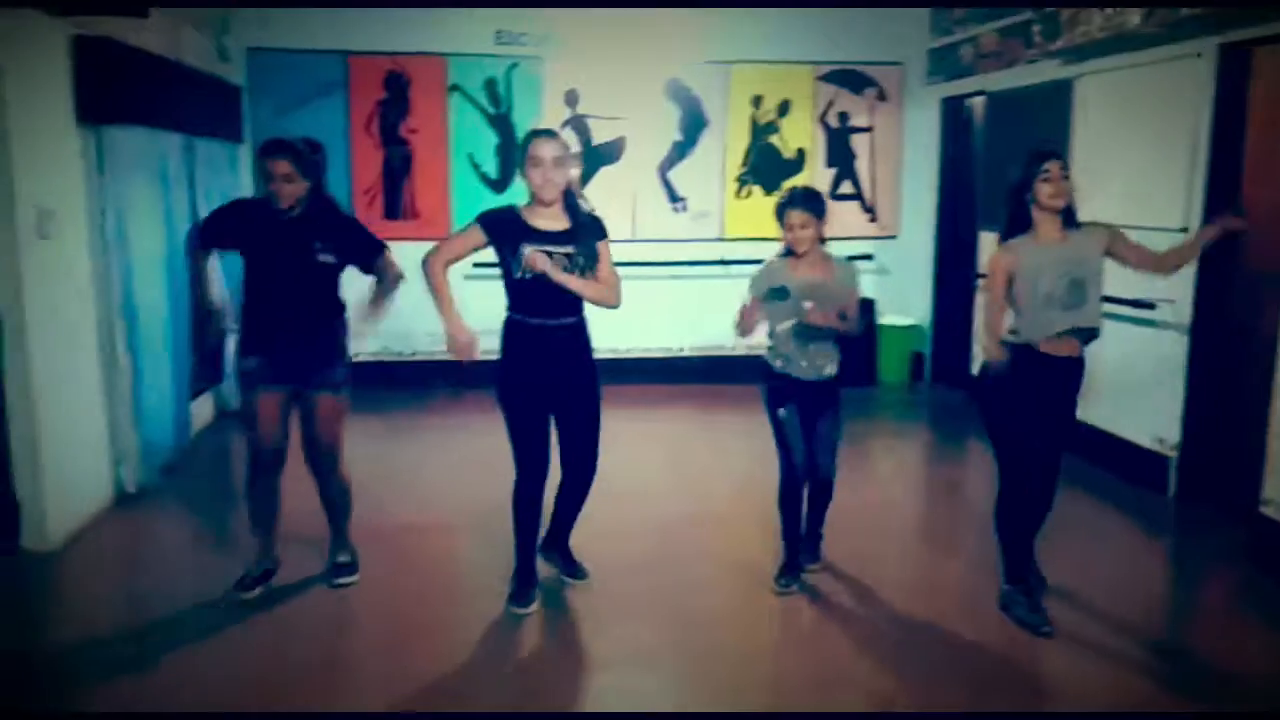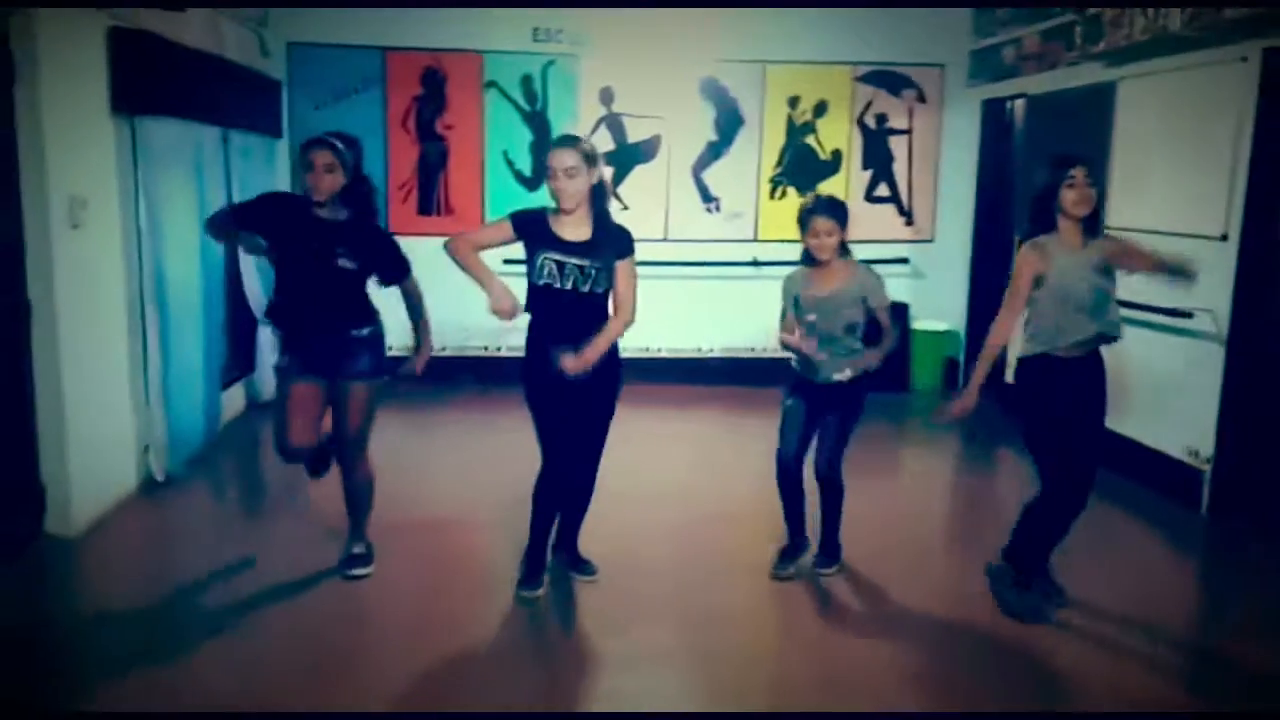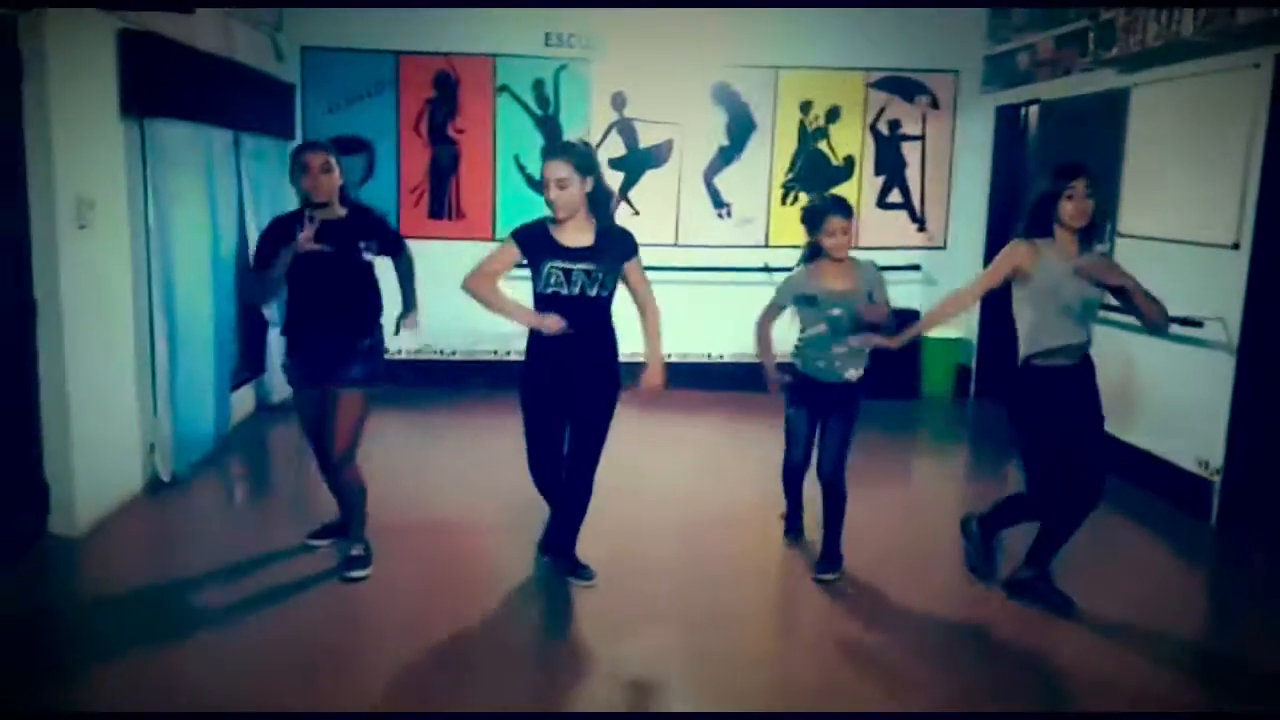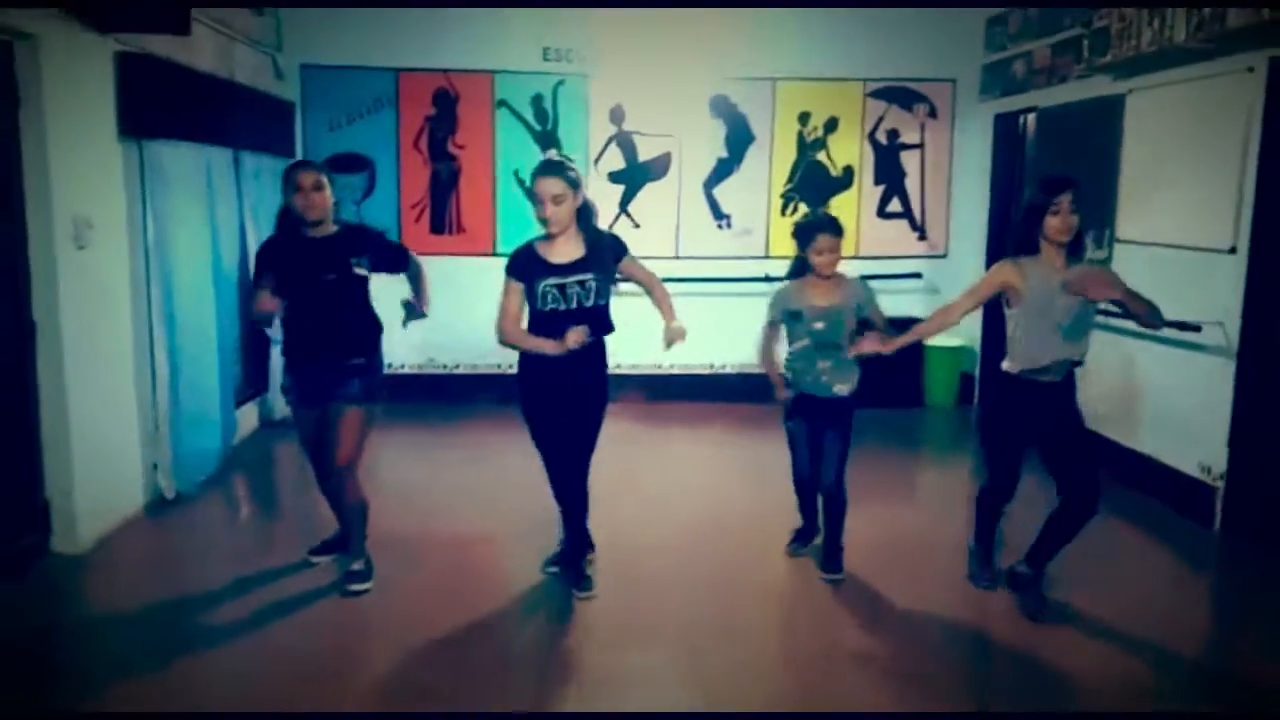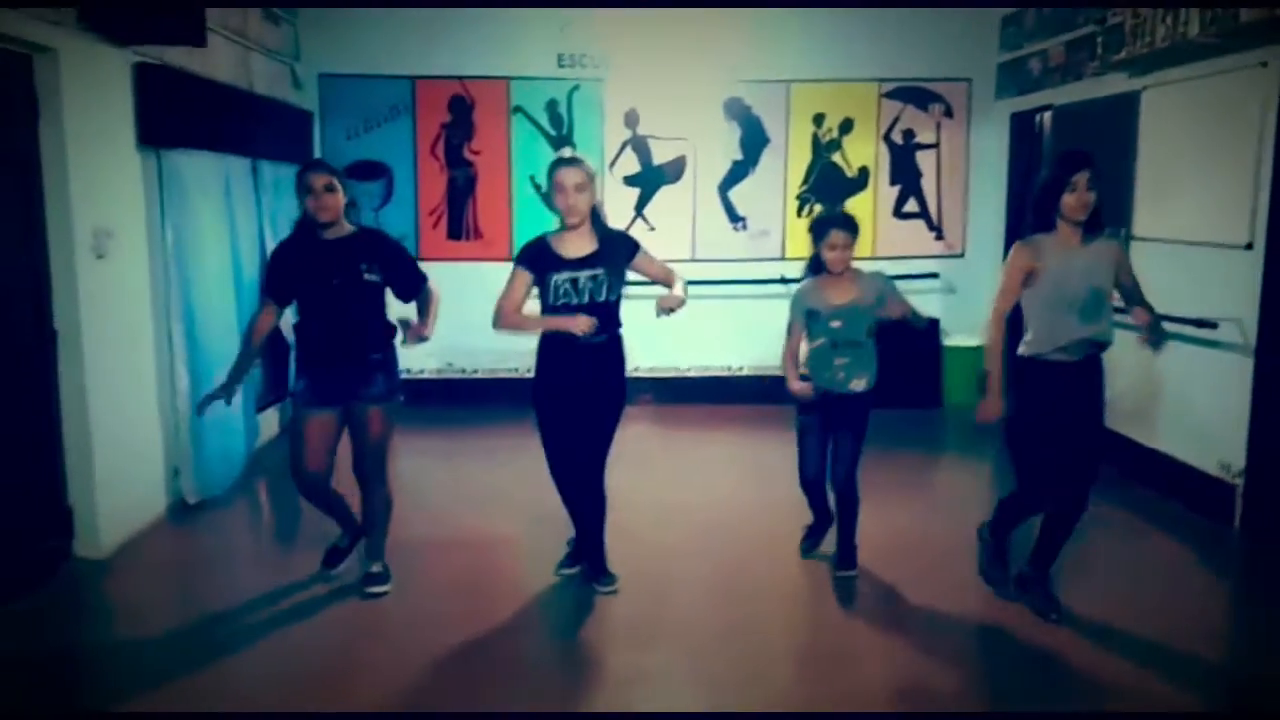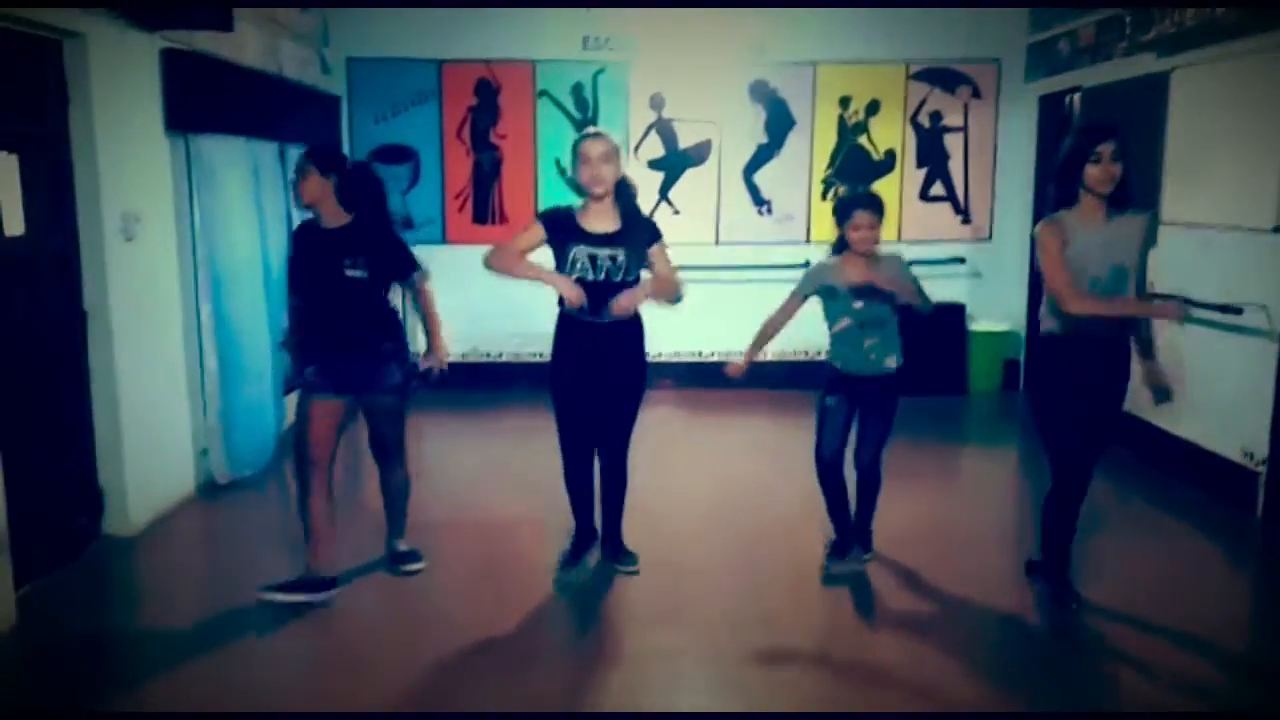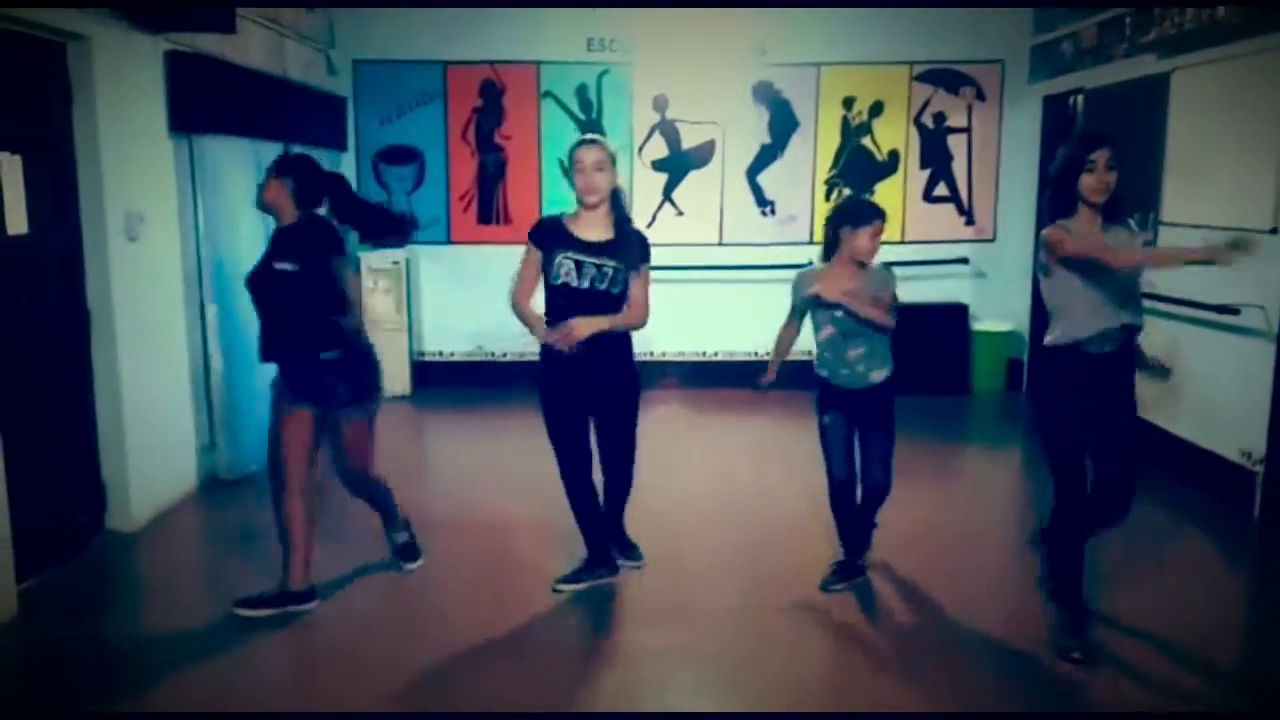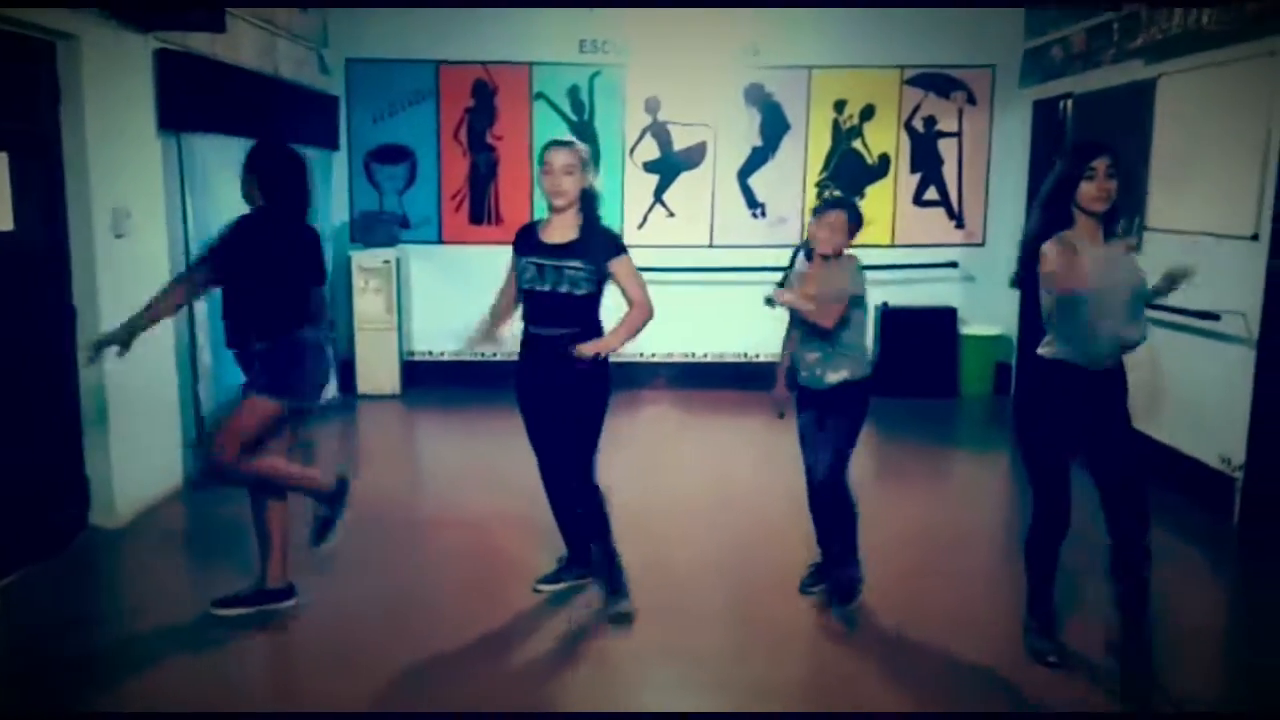
dt=0.2s
person 1, frame 1
left shoulder: (1097, 238)
right shoulder: (1010, 253)
left elbow: (1162, 264)
right elbow: (991, 319)
left wrist: (1214, 231)
right wrist: (993, 346)
left hip: (1064, 371)
right hip: (1014, 370)
left knee: (1045, 479)
right knee: (1018, 480)
left ankle: (1023, 554)
right ankle: (1016, 586)
person 1, frame 2
left shoulder: (1108, 247)
right shoulder: (1036, 252)
left elbow: (1184, 274)
right elbow: (1004, 323)
left wrist: (1147, 262)
right wrist: (972, 388)
left hip: (1088, 375)
right hip: (1044, 376)
left knee: (1079, 486)
right knee: (1062, 485)
left ankle: (1034, 567)
right ankle: (1011, 570)
person 1, frame 3
left shoulder: (1101, 263)
right shoulder: (1025, 252)
left elbow: (1159, 321)
right elbow: (965, 297)
left wrist: (1123, 282)
right wrist: (905, 336)
left hip: (1080, 382)
right hip: (1036, 383)
left knee: (1088, 490)
right knee: (1048, 496)
left ankle: (1033, 572)
right ankle: (981, 527)
person 1, frame 4
left shoulder: (1094, 275)
right shoulder: (1014, 271)
left elbow: (1154, 319)
right elbow: (955, 311)
left wrist: (1118, 294)
right wrist: (893, 344)
left hip: (1060, 396)
right hip: (1015, 394)
left knee: (1084, 495)
right knee: (1001, 487)
left ankle: (1027, 571)
right ankle: (982, 549)
person 1, frame 5
left shoulder: (1111, 251)
right shoulder: (1029, 251)
left elbow: (1137, 302)
right elbow: (998, 320)
left wrist: (1149, 321)
right wrist: (995, 389)
left hip: (1086, 379)
right hip: (1035, 378)
left knee: (1075, 491)
right knee: (1038, 488)
left ankle: (1034, 574)
right ankle: (993, 534)
person 1, frame 6
left shoulder: (1138, 225)
right shoulder: (1053, 230)
left elbow: (1135, 297)
right elbow: (1069, 301)
left wrist: (1150, 359)
right wrist: (1152, 309)
left hip: (1109, 361)
right hip: (1062, 359)
left knee: (1079, 475)
right knee: (1068, 476)
left ankle: (1050, 564)
right ankle: (1054, 572)
person 1, frame 7
left shoulder: (1125, 232)
right shoulder: (1056, 236)
right elbow: (1116, 257)
left wrist: (1135, 353)
right wrist: (1206, 255)
left hip: (1115, 373)
right hip: (1066, 372)
left knee: (1116, 498)
right knee: (1075, 496)
left ankle: (1053, 540)
right ankle: (1068, 612)
person 1, frame 8
left shoulder: (1124, 251)
right shoulder: (1058, 247)
right elbow: (1063, 279)
left wrist: (1162, 288)
right wrist: (1068, 283)
left hip: (1107, 392)
right hip: (1050, 389)
left knee: (1132, 520)
right knee: (1053, 515)
left ankle: (1135, 644)
right ankle: (1039, 619)
person 2, frame 1
left shoulder: (589, 226)
right shoulder: (502, 221)
left elbow: (612, 295)
right elbow: (434, 260)
left wrist: (558, 273)
right wrist: (452, 320)
left hip: (575, 356)
right hip: (522, 357)
left knee: (582, 465)
right knee: (532, 469)
left ankle: (556, 545)
right ankle: (524, 571)
person 2, frame 2
left shoulder: (615, 237)
right shoulder: (531, 224)
left elbow: (624, 312)
right elbow: (458, 243)
left wrist: (586, 358)
right wrist: (494, 287)
left hip: (597, 363)
right hip: (544, 358)
left knee: (586, 463)
right knee: (557, 461)
left ankle: (568, 545)
right ankle: (535, 555)
person 2, frame 3
left shoulder: (618, 240)
right shoulder: (533, 235)
left elbow: (645, 301)
right elbow: (474, 281)
left wrist: (654, 360)
right wrist: (529, 317)
left hip: (597, 364)
right hip: (545, 363)
left knee: (582, 464)
right knee: (543, 462)
left ankle: (564, 548)
right ankle: (558, 521)
person 2, frame 4
left shoulder: (606, 247)
right shoulder: (524, 260)
left elbow: (650, 282)
right elbow: (507, 332)
left wrist: (670, 319)
right wrist: (556, 346)
left hip: (589, 374)
right hip: (540, 376)
left knee: (574, 468)
right knee: (557, 466)
left ankle: (573, 554)
right ankle: (577, 542)
person 2, frame 5
left shoulder: (618, 245)
right shoulder: (535, 253)
left elbow: (672, 279)
right elbow: (503, 317)
left wrist: (674, 294)
right wrist: (561, 321)
left hip: (605, 372)
right hip: (554, 375)
left knee: (590, 467)
right knee: (563, 467)
left ankle: (593, 554)
right ankle: (584, 539)
person 2, frame 6
left shoulder: (640, 228)
right shoulder: (557, 221)
left elbow: (673, 289)
right elbow: (496, 259)
left wrist: (644, 291)
right wrist: (552, 276)
left hip: (623, 353)
right hip: (573, 352)
left knee: (613, 451)
right knee: (576, 451)
left ankle: (613, 539)
right ankle: (584, 533)
person 2, frame 7
left shoulder: (632, 242)
right shoulder: (547, 231)
left elbow: (637, 315)
right elbow: (520, 297)
left wrist: (597, 323)
right wrist: (543, 331)
left hip: (613, 367)
right hip: (559, 366)
left knee: (619, 463)
right knee: (573, 466)
left ankle: (616, 532)
right ankle: (599, 557)
person 2, frame 8
left shoulder: (602, 240)
right shoulder: (526, 237)
left elbow: (642, 307)
right elbow: (509, 296)
left wrist: (608, 343)
right wrist: (489, 325)
left hip: (584, 373)
right hip: (535, 370)
left knee: (578, 475)
right knee: (552, 471)
left ankle: (610, 572)
right ankle: (578, 558)
person 3, frame 1
left shoulder: (333, 224)
right shoulder: (242, 216)
left elbow: (390, 270)
right elbow: (198, 242)
left wrist: (376, 301)
left hip: (322, 353)
right hip: (264, 353)
left knee: (325, 459)
right knee: (265, 459)
left ankle: (342, 548)
right ankle: (266, 557)
person 3, frame 2
left shoulder: (366, 233)
right shoulder: (279, 211)
left elbow: (407, 286)
right elbow: (217, 223)
left wrist: (423, 342)
right wrist: (245, 241)
left hip: (357, 347)
right hip: (302, 350)
left knee: (352, 450)
right knee: (294, 445)
left ankle: (359, 540)
right ankle: (319, 451)
person 3, frame 3
left shoulder: (367, 224)
right shoulder: (283, 231)
left elbow: (401, 254)
right elbow: (263, 293)
left wrist: (410, 306)
right wrist: (291, 253)
left hip: (356, 353)
right hip: (304, 352)
left knee: (340, 455)
right knee: (321, 449)
left ankle: (357, 540)
right ankle: (347, 517)
person 3, frame 4
left shoulder: (362, 240)
right shoulder: (277, 251)
left elbow: (409, 263)
right elbow: (265, 314)
left wrist: (420, 300)
right wrist: (263, 307)
left hip: (354, 369)
right hip: (303, 370)
left knee: (341, 469)
right knee: (321, 466)
left ankle: (358, 554)
right ankle: (347, 532)
person 3, frame 5
left shoulder: (378, 246)
right shoulder: (292, 253)
left elbow: (423, 290)
right elbow: (267, 315)
left wrist: (424, 324)
right wrist: (237, 374)
left hip: (372, 371)
right hip: (316, 374)
left knee: (371, 471)
right knee: (308, 476)
left ankle: (375, 559)
right ankle: (349, 527)
person 3, frame 6
left shoulder: (373, 234)
right shoulder: (303, 238)
left elbow: (417, 284)
left wrist: (436, 342)
right wrist: (297, 341)
left hip: (380, 360)
right hip: (325, 366)
left knee: (389, 457)
right knee: (310, 463)
left ankle: (398, 541)
right ankle: (317, 573)
person 3, frame 7
left shoulder: (315, 232)
right shoulder: (283, 237)
left elbow: (343, 271)
left wrist: (352, 316)
left hip: (340, 368)
right hip: (295, 373)
left knee: (356, 474)
right knee: (286, 476)
left ankle: (398, 532)
right ankle: (296, 585)
person 3, frame 8
left shoulder: (252, 230)
right shoulder: (299, 232)
left elbow: (193, 284)
left wrist: (128, 329)
left hip: (282, 362)
right hip: (300, 356)
left knee: (223, 459)
right knee: (264, 466)
left ankle: (326, 487)
right ankle: (275, 584)
person 4, frame 1
left shoulder: (843, 270)
right shoulder: (771, 272)
left elbow: (854, 324)
right elbow: (744, 322)
left wrist: (833, 322)
right wrist: (748, 320)
left hip: (825, 383)
right hip: (784, 382)
left knee: (823, 469)
right knee: (795, 468)
left ankle: (813, 540)
right ankle: (792, 556)
person 4, frame 2
left shoulder: (864, 279)
right shoulder: (795, 282)
left elbow: (889, 329)
right elbow: (786, 334)
left wrist: (877, 353)
right wrist: (793, 342)
left hip: (845, 387)
right hip: (804, 383)
left knee: (827, 467)
right knee: (787, 459)
left ankle: (830, 546)
right ankle: (795, 539)
person 4, frame 3
left shoulder: (868, 273)
right shoulder: (798, 281)
left elbow: (886, 320)
right elbow: (764, 322)
left wrist: (877, 318)
right wrist: (769, 368)
left hip: (845, 387)
right hip: (804, 382)
left knee: (831, 470)
right knee: (795, 463)
left ankle: (831, 550)
right ankle: (794, 515)
person 4, frame 4
left shoulder: (856, 290)
right shoulder: (787, 296)
left elbow: (884, 331)
right elbow: (768, 345)
left wrist: (876, 340)
right wrist: (777, 383)
left hip: (838, 400)
right hip: (799, 397)
left knee: (831, 480)
right knee: (805, 474)
left ankle: (832, 548)
right ankle: (809, 526)
person 4, frame 5
left shoulder: (875, 284)
right shoulder: (805, 294)
left elbow: (916, 321)
right elbow: (791, 348)
left wrist: (900, 312)
right wrist: (792, 380)
left hip: (855, 398)
right hip: (814, 395)
left knee: (842, 478)
right knee: (810, 475)
left ankle: (846, 547)
right ankle: (821, 520)
person 4, frame 6
left shoulder: (893, 266)
right shoulder: (823, 272)
left elbow: (924, 305)
right elbow: (782, 315)
left wrist: (885, 285)
right wrist: (749, 356)
left hip: (883, 380)
right hip: (840, 377)
left knee: (867, 462)
right knee: (827, 458)
left ankle: (861, 534)
right ankle: (845, 540)
person 4, frame 7
left shoulder: (879, 276)
right shoulder: (809, 279)
left elbow: (889, 321)
right elbow: (792, 326)
left wrist: (841, 298)
right wrist: (774, 368)
left hip: (876, 391)
right hip: (833, 392)
left knee: (878, 479)
right knee: (840, 478)
left ankle: (863, 527)
right ankle: (852, 557)
person 4, frame 8
left shoulder: (849, 271)
right shoulder: (798, 274)
left elbow: (829, 319)
left wrist: (790, 300)
right wrist: (781, 380)
left hip: (847, 389)
right hip: (809, 392)
left knee: (831, 477)
right knee: (816, 481)
left ankle: (848, 566)
right ankle: (829, 561)
